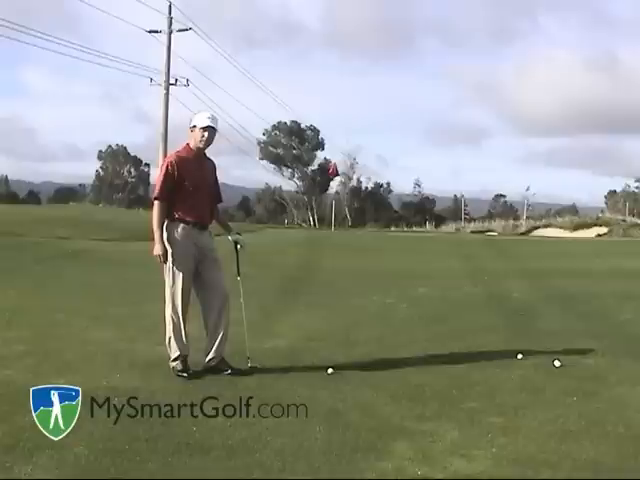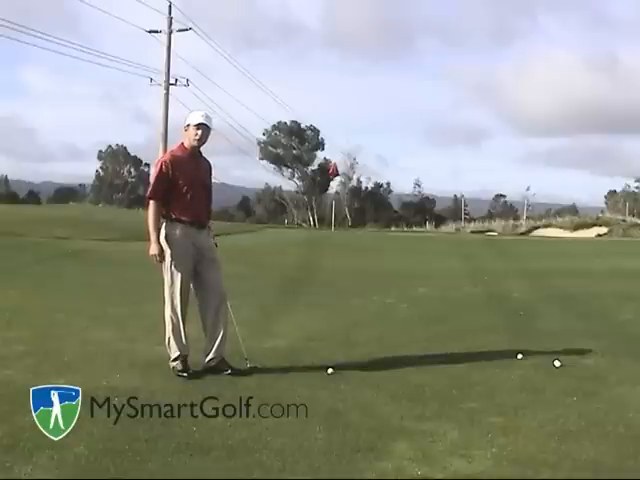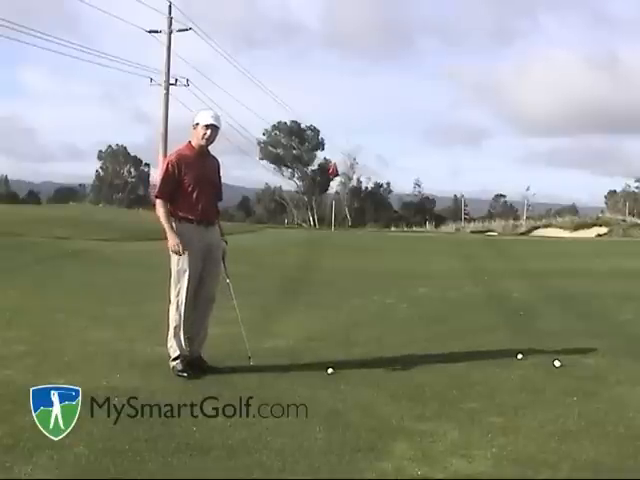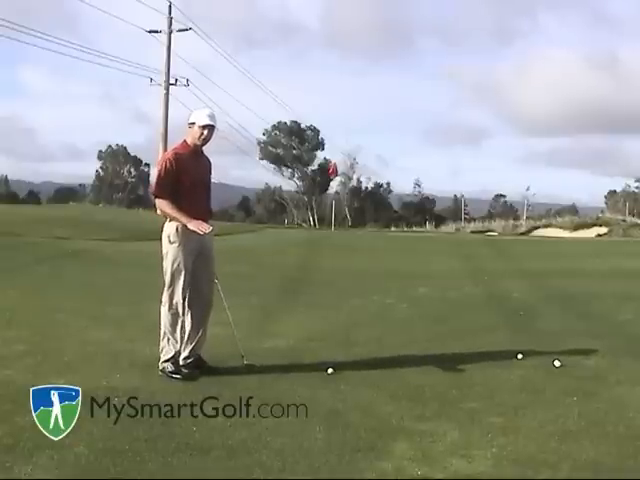
dt=1s
person 1, frame 1
left shoulder: (210, 166)
right shoulder: (175, 161)
right elbow: (159, 202)
left wrist: (229, 231)
right wrist: (158, 240)
left hip: (204, 236)
right hip: (180, 234)
left knee: (218, 296)
right knee: (178, 300)
left ankle: (215, 357)
right ankle: (178, 357)
person 1, frame 2
left shoulder: (205, 165)
right shoulder: (169, 161)
right elbow: (154, 202)
left wrist: (210, 233)
right wrist: (154, 240)
left hip: (202, 235)
right hip: (177, 234)
left knee: (215, 295)
right knee: (177, 299)
left ankle: (214, 357)
right ankle: (178, 357)
person 1, frame 3
left shoulder: (214, 163)
right shoulder: (176, 160)
right elbow: (161, 200)
left wrist: (221, 235)
right wrist: (171, 234)
left hip: (211, 233)
right hip: (186, 232)
left knee: (206, 298)
right knee: (182, 298)
left ankle: (194, 353)
right ankle: (178, 356)
person 1, frame 4
left shoulder: (205, 161)
right shoulder: (172, 158)
right elbow: (161, 200)
right wrist: (189, 221)
left hip: (203, 233)
right hip: (179, 232)
left knee: (203, 298)
right knee: (175, 298)
left ankle: (190, 354)
right ankle: (168, 359)
